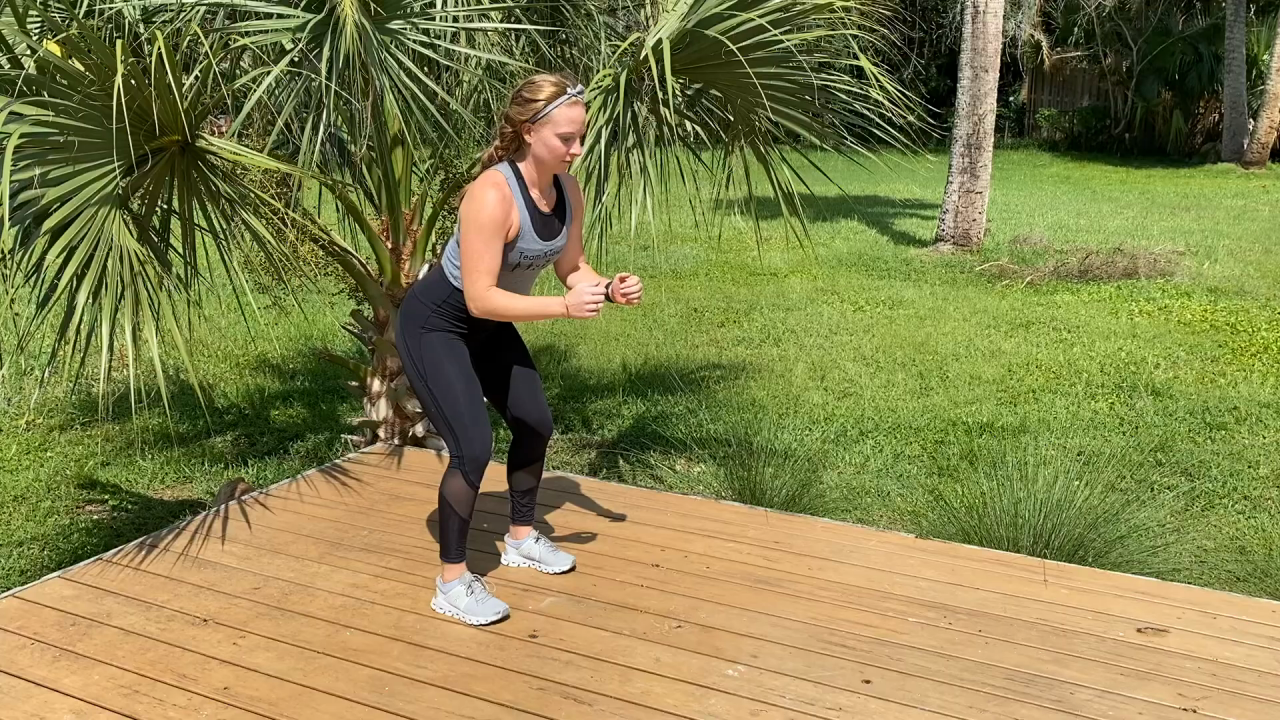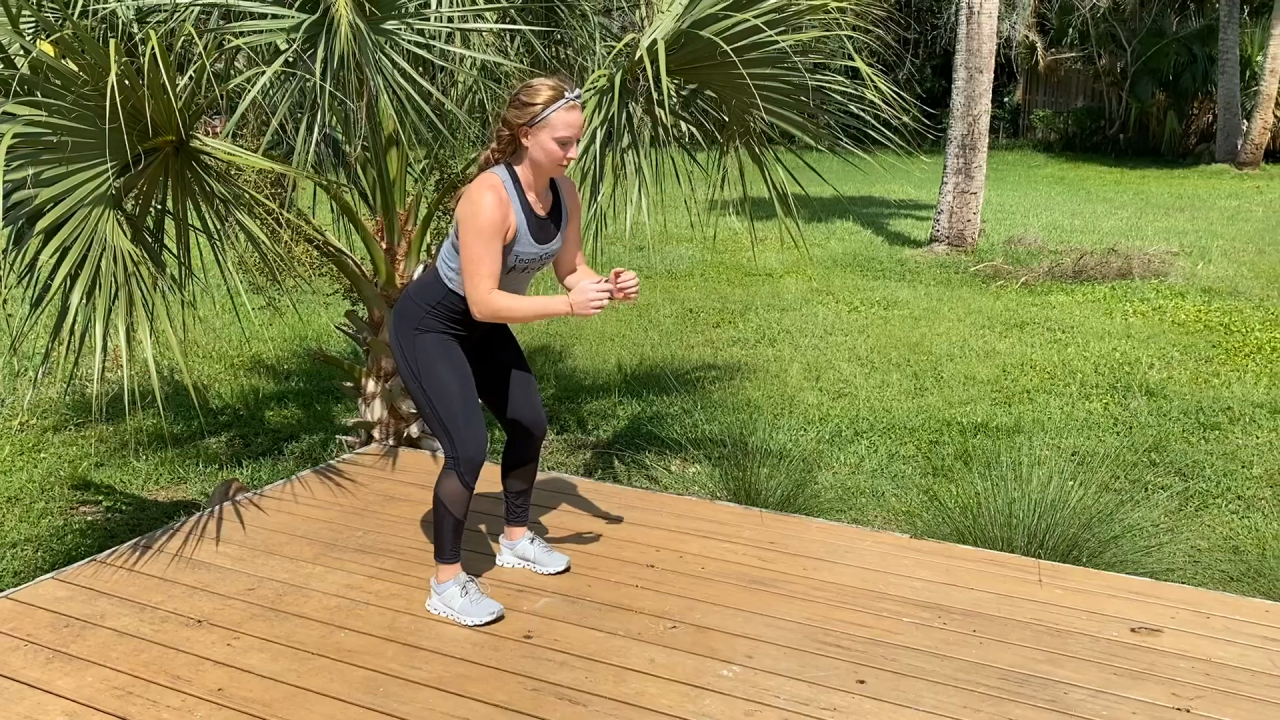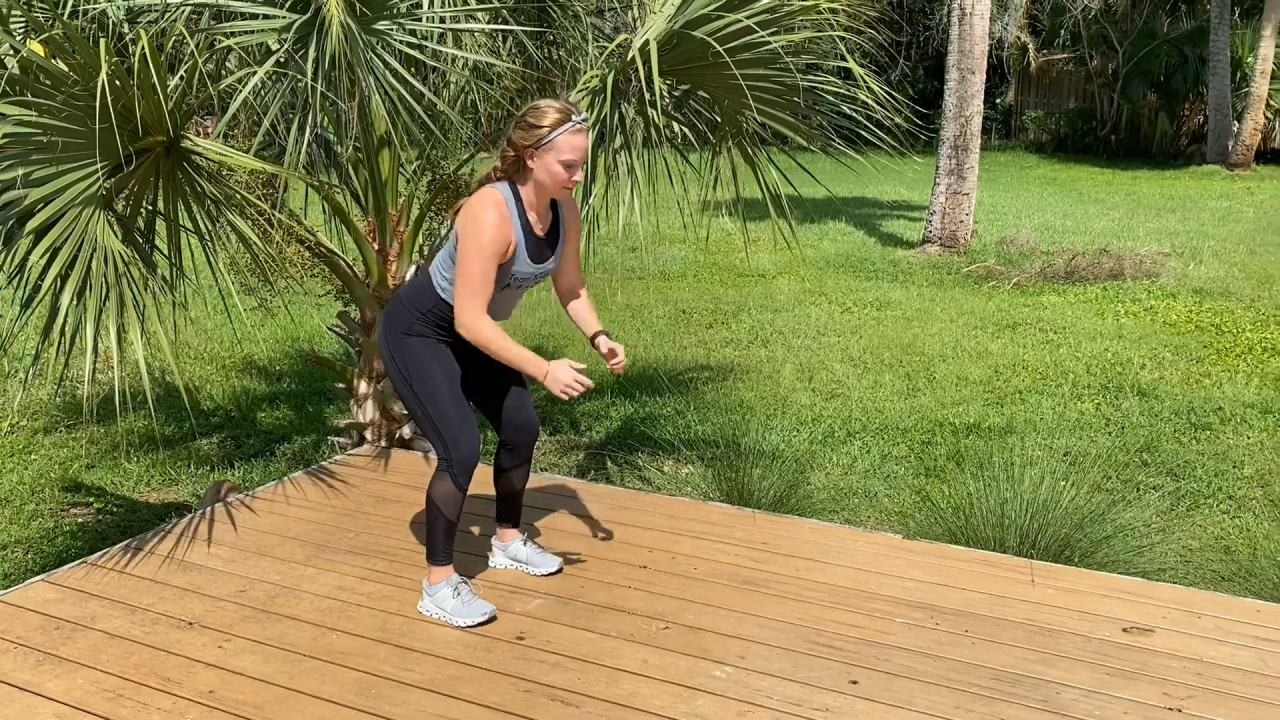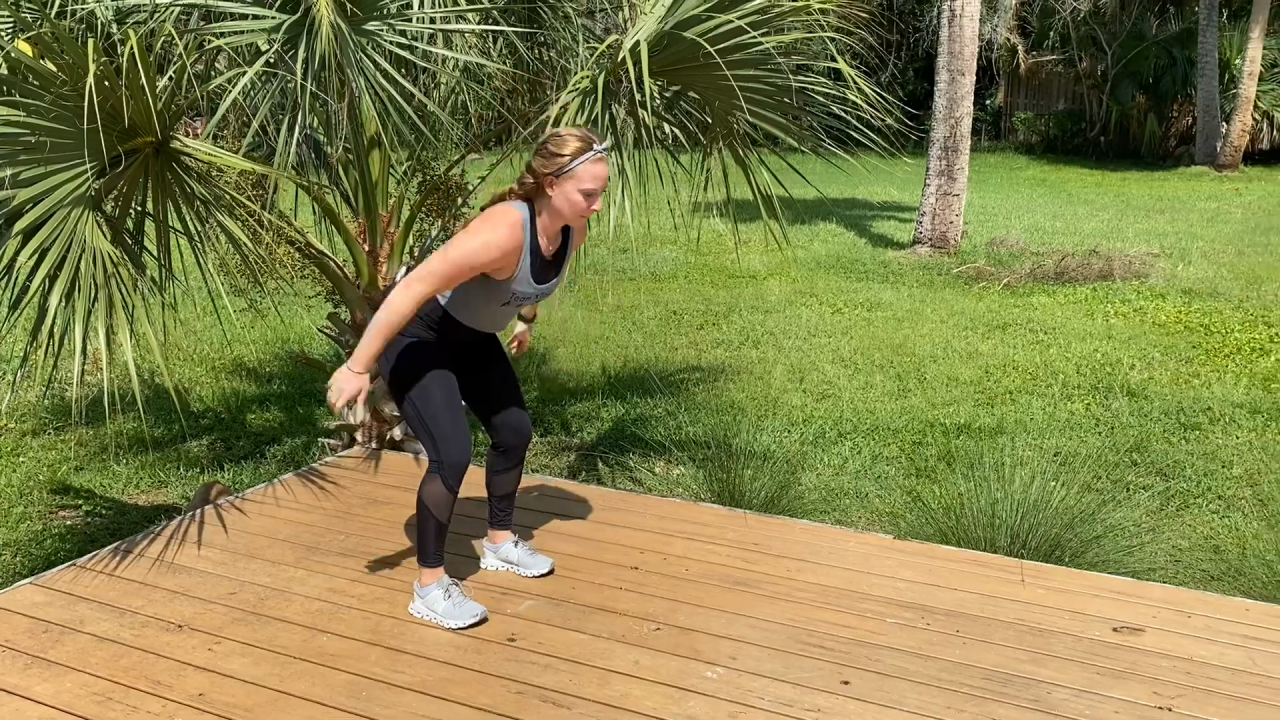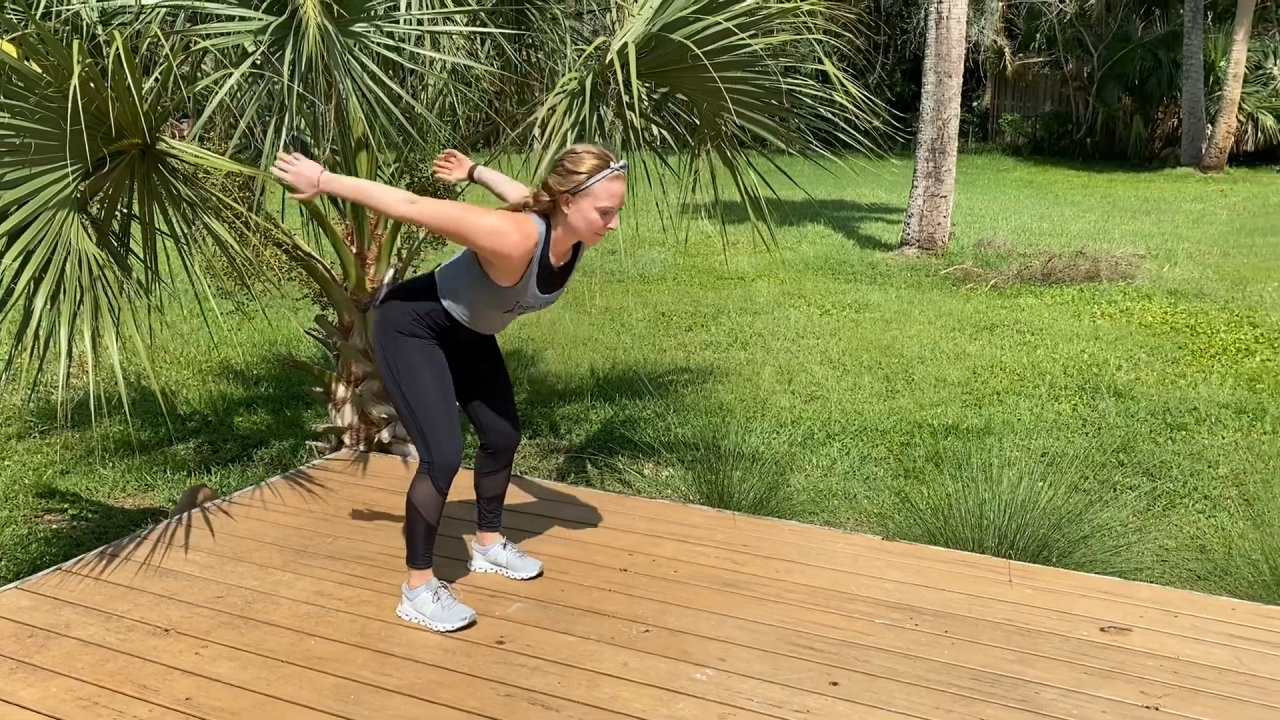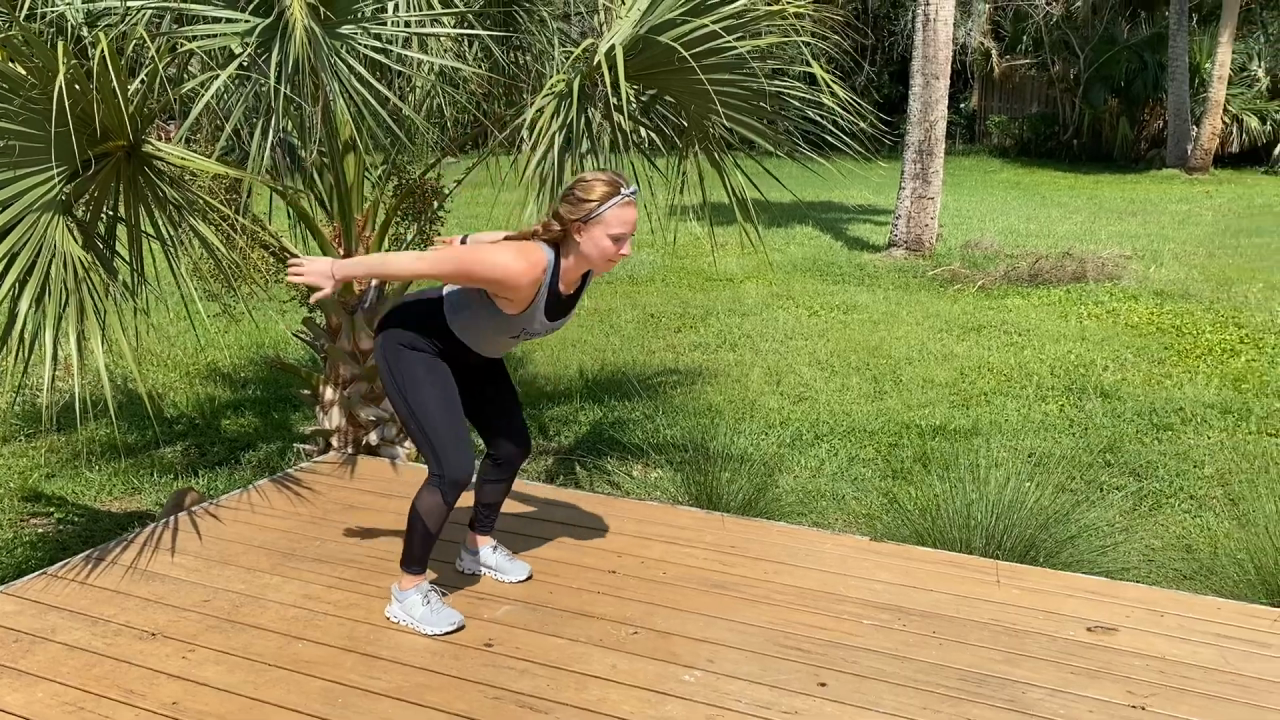
dt=0.2s
person 1, frame 1
left shoulder: (567, 191)
right shoulder: (492, 196)
left elbow: (572, 269)
right elbow: (480, 298)
left wrist: (610, 289)
right wrist: (565, 308)
left hip: (488, 325)
right hip: (435, 324)
left knee: (536, 423)
right knee: (473, 447)
left ankle: (521, 537)
right ankle: (452, 582)
person 1, frame 2
left shoulder: (563, 193)
right shoulder: (489, 197)
left elbow: (571, 269)
right elbow: (483, 300)
left wrist: (607, 286)
right wrist: (567, 304)
left hip: (480, 325)
right hip: (427, 325)
left knee: (530, 424)
right knee: (468, 447)
left ankle: (516, 539)
right ankle: (446, 582)
person 1, frame 3
left shoulder: (566, 213)
right shoulder: (492, 214)
left elbow: (569, 289)
right elbow: (470, 320)
left wrist: (598, 337)
right wrist: (544, 370)
left hip: (474, 322)
right hip: (417, 329)
left knee: (523, 428)
right knee: (462, 449)
left ankle: (508, 539)
right ankle: (438, 585)
person 1, frame 4
left shoulder: (570, 226)
right shoulder: (503, 231)
right elbow: (411, 291)
left wrist: (527, 318)
right wrist: (359, 366)
left hip: (472, 331)
right hip: (415, 333)
left knee: (513, 431)
right knee: (452, 454)
left ankle: (500, 542)
right ankle: (429, 588)
person 1, frame 5
left shoulder: (574, 234)
right shoulder: (516, 239)
left elbow: (525, 196)
right elbow: (410, 206)
left wrist: (474, 172)
right wrist: (324, 181)
left hip: (467, 329)
right hip: (411, 326)
left knee: (503, 435)
right knee: (442, 455)
left ankle: (488, 543)
right ankle: (417, 586)
person 1, frame 6
left shoulder: (582, 261)
right shoulder: (526, 268)
left elbow: (512, 239)
right elbow: (418, 262)
left wrist: (466, 244)
right wrist: (339, 271)
left hip: (472, 345)
right hip: (412, 337)
left knee: (512, 447)
right knee: (451, 468)
left ankle: (480, 545)
right ankle: (410, 587)
